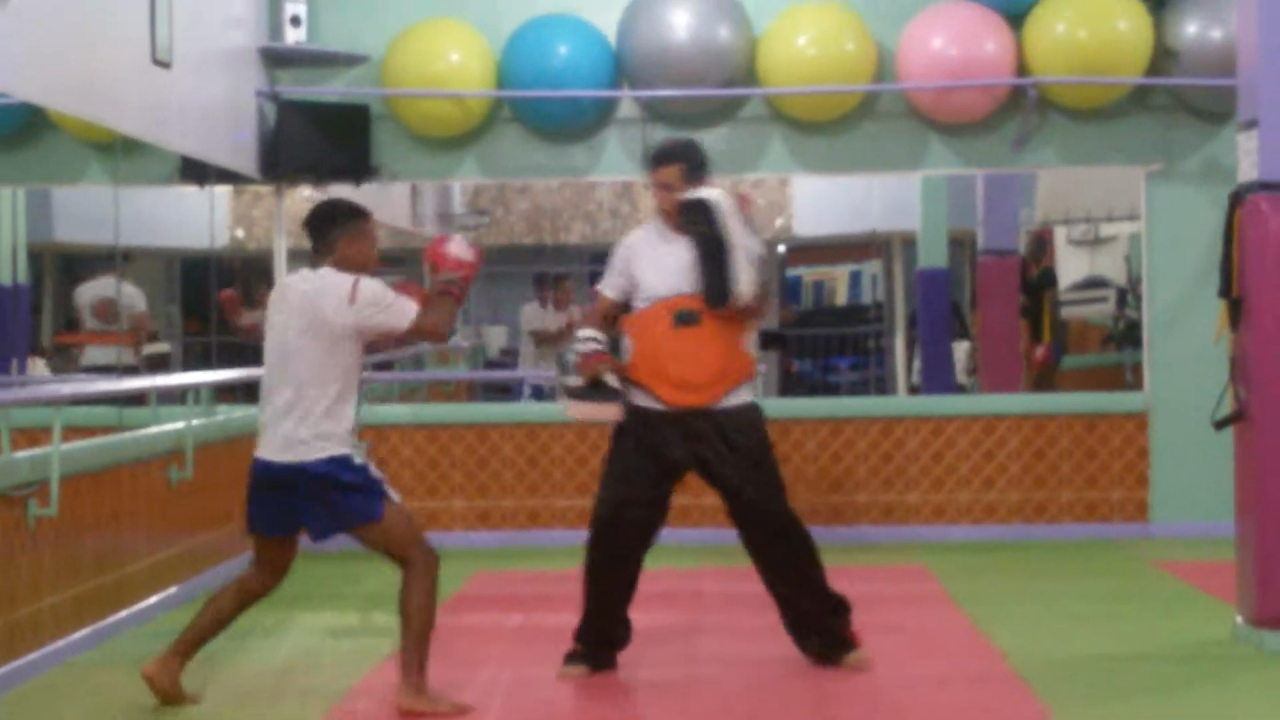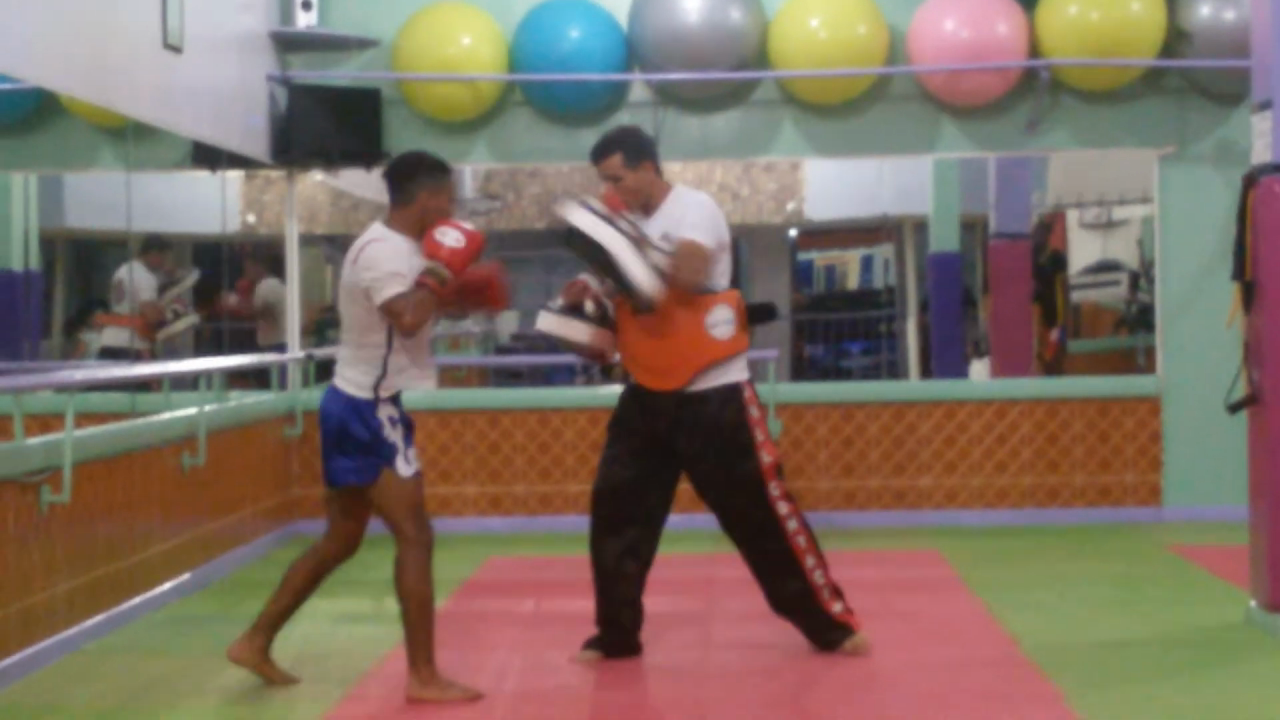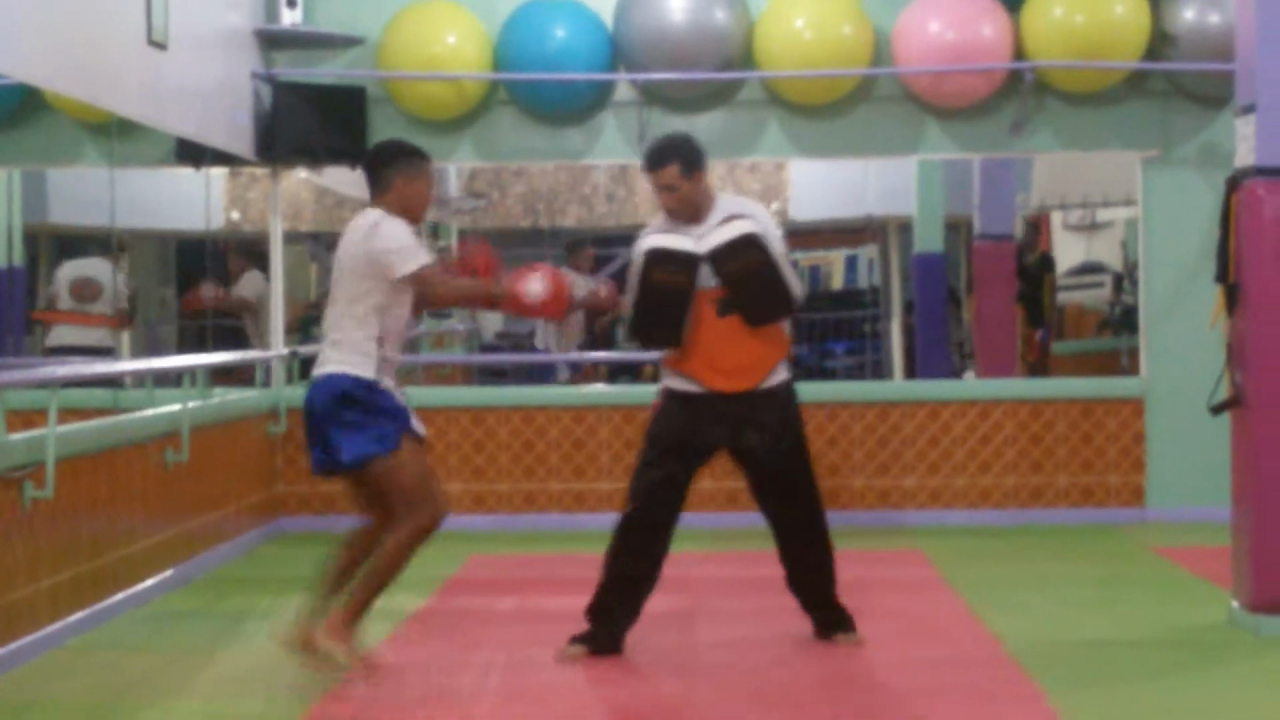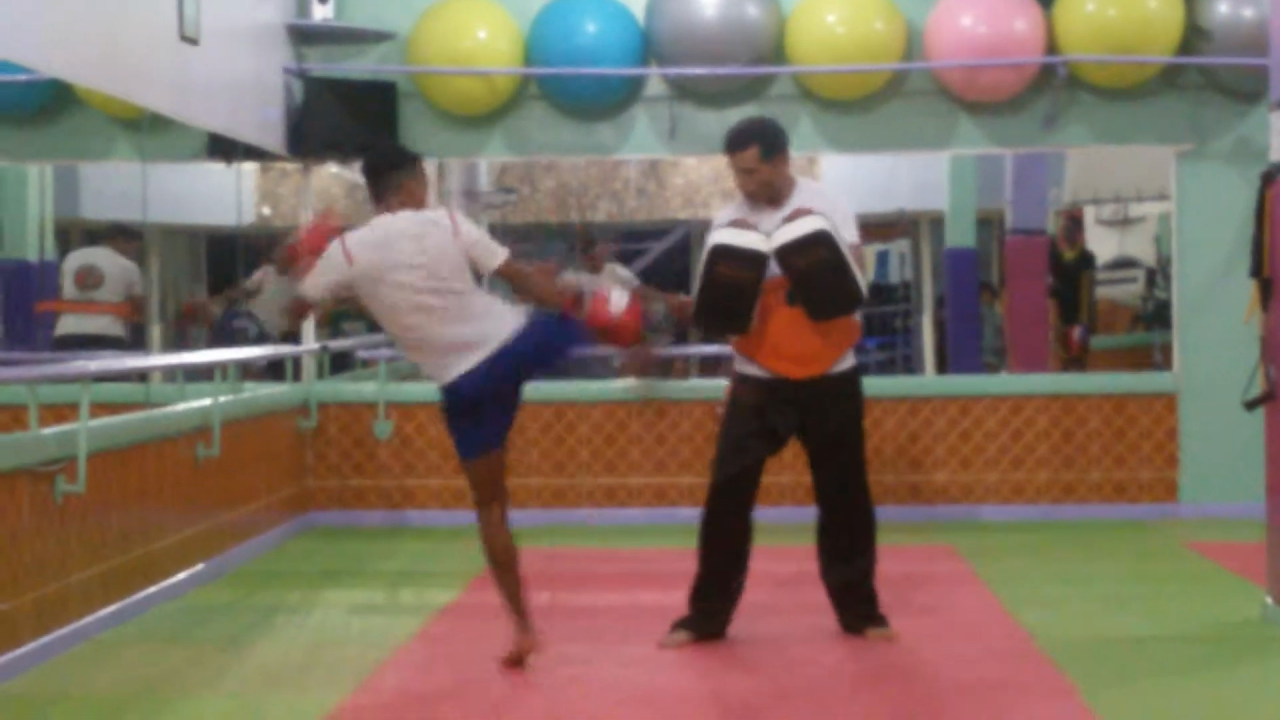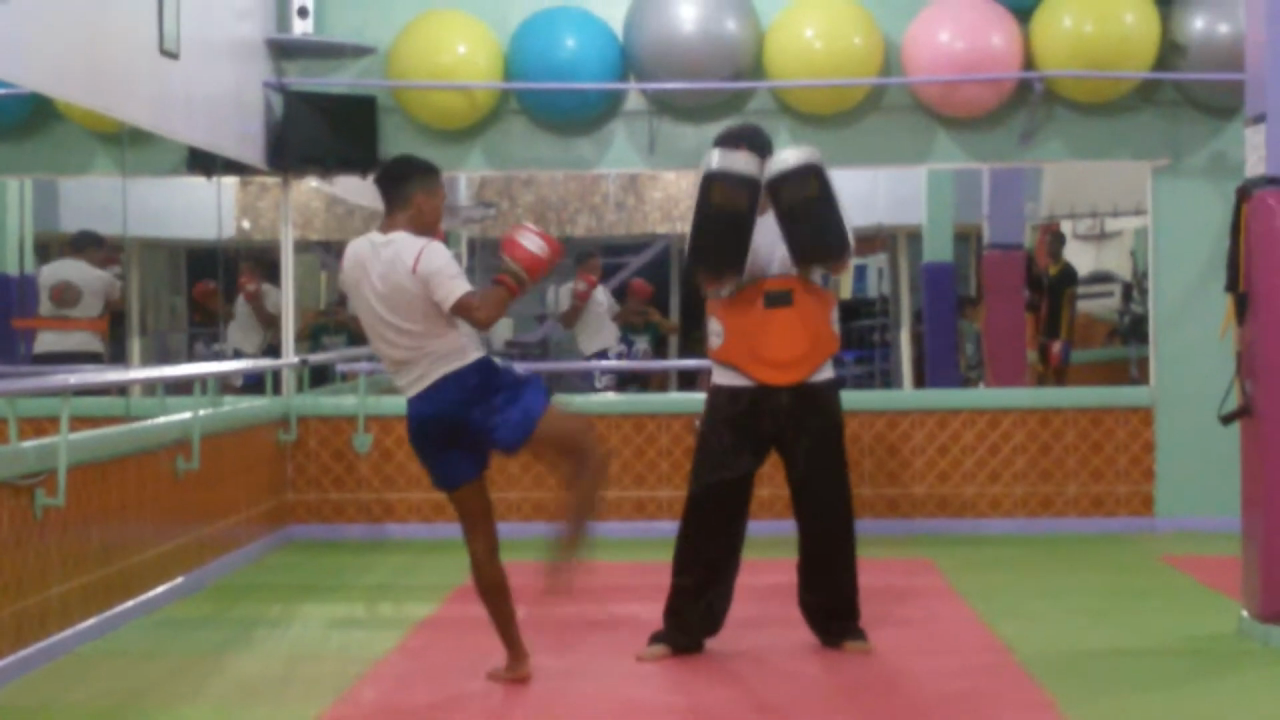
dt=0.3s
person 1, frame 1
left shoulder: (734, 237)
right shoulder: (635, 244)
left elbow: (751, 311)
right elbow: (597, 312)
left wrist: (737, 241)
right wrist: (591, 350)
left hip: (725, 413)
right hip: (650, 414)
left knee: (771, 523)
right knee: (614, 529)
left ankle: (830, 636)
right ankle: (596, 645)
person 1, frame 2
left shoulder: (695, 210)
right shoulder: (632, 226)
left elbow: (687, 280)
right wrist: (591, 294)
left hip: (714, 392)
right hip: (648, 394)
left knee: (758, 508)
right knee: (615, 507)
left ankle: (830, 621)
right ankle: (616, 633)
person 1, frame 3
left shoulder: (750, 216)
right shoulder: (652, 241)
left elbow: (786, 293)
left hip: (763, 391)
right hip: (688, 395)
left knee: (797, 506)
right knee: (647, 506)
left ankle: (827, 613)
right ankle: (603, 628)
person 1, frame 4
left shoulder: (827, 205)
right shoulder: (729, 220)
left elbow: (852, 283)
left hip: (830, 376)
right hip: (759, 379)
left knee: (845, 495)
right knee: (728, 492)
left ankle: (858, 608)
right ankle: (707, 614)
person 1, frame 5
left shoulder: (803, 214)
right shoulder: (713, 221)
left elbow: (836, 261)
right elbow: (710, 271)
left wrist: (811, 200)
right wrist: (725, 206)
left hip: (809, 387)
right hip: (737, 390)
left knee: (826, 510)
right knee: (710, 509)
left ankle: (837, 623)
right ankle: (685, 628)
person 2, frame 1
left shoulder: (287, 288)
right shoulder: (358, 291)
right elbow: (437, 326)
right wrist: (452, 285)
left hip: (273, 461)
right hip: (326, 464)
left knee: (262, 575)
right knee: (420, 560)
left ankle: (169, 663)
person 2, frame 2
left shoulder: (401, 247)
right shoulder: (380, 252)
left elbow: (413, 314)
right elbow: (409, 319)
left wrist: (460, 288)
right wrist: (439, 274)
left hip: (359, 406)
right hip: (364, 409)
left knee: (338, 540)
right knee: (414, 535)
left ankle: (255, 642)
right ankle: (424, 676)
person 2, frame 3
left shoulder: (370, 232)
right shoulder: (382, 230)
right elbow: (435, 287)
left wrist: (474, 283)
right wrist: (510, 297)
left hip: (336, 387)
right hip: (352, 388)
left knee: (388, 514)
right knee: (426, 507)
left ankle: (317, 622)
right ankle: (337, 625)
person 2, frame 4
left shoulder: (344, 252)
right shoulder: (445, 225)
left elbow: (298, 309)
right elbow: (527, 280)
left wrist: (308, 265)
right wrist: (585, 306)
left hip: (463, 389)
right hip: (509, 343)
left knee: (490, 508)
right knee: (582, 319)
left ankle: (521, 627)
person 2, frame 5
left shoulder: (352, 258)
right shoulder: (424, 254)
right elbow: (481, 314)
right wrist: (515, 277)
left hip: (424, 406)
right hip: (475, 384)
left knee: (479, 530)
right knee: (585, 447)
left ankle: (516, 657)
right ankle: (564, 552)
